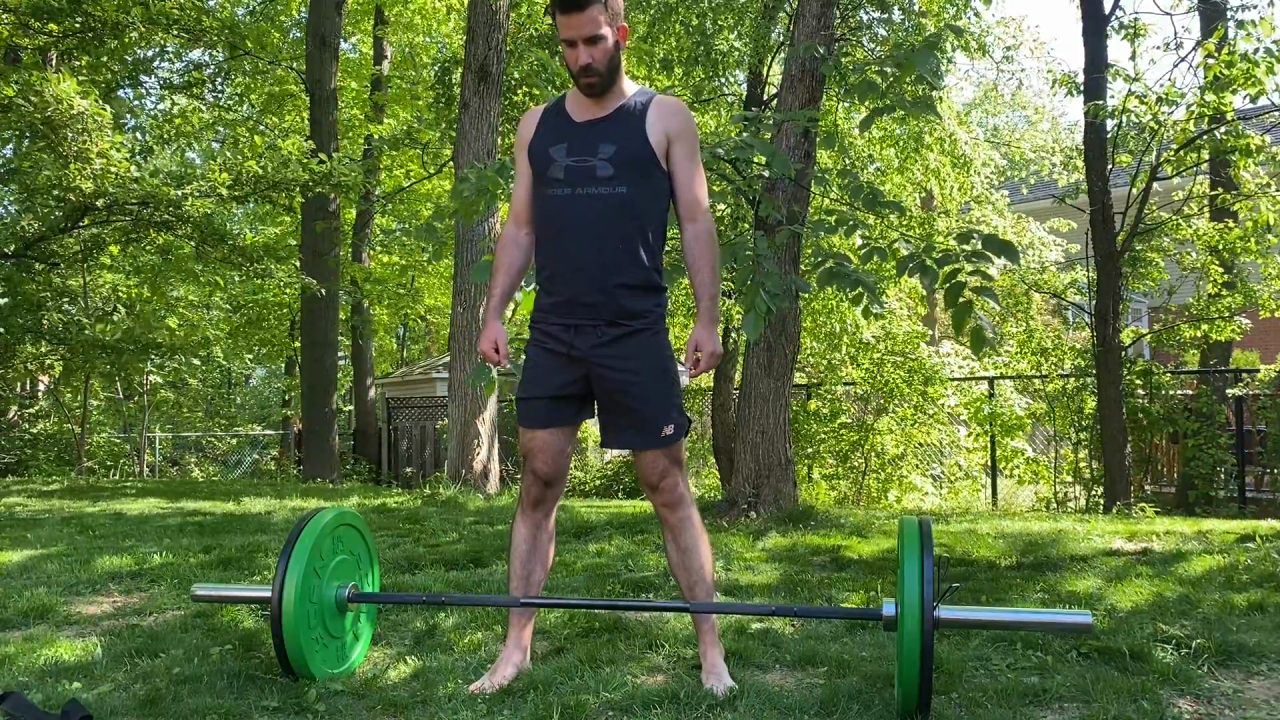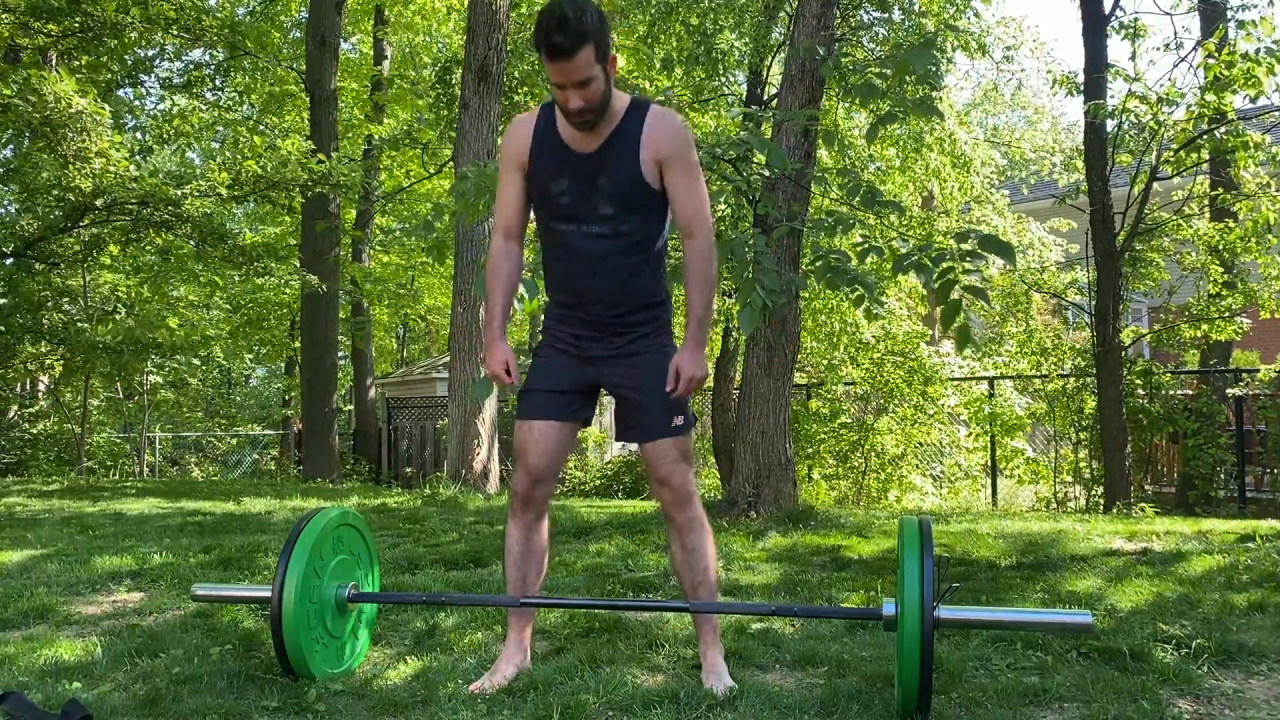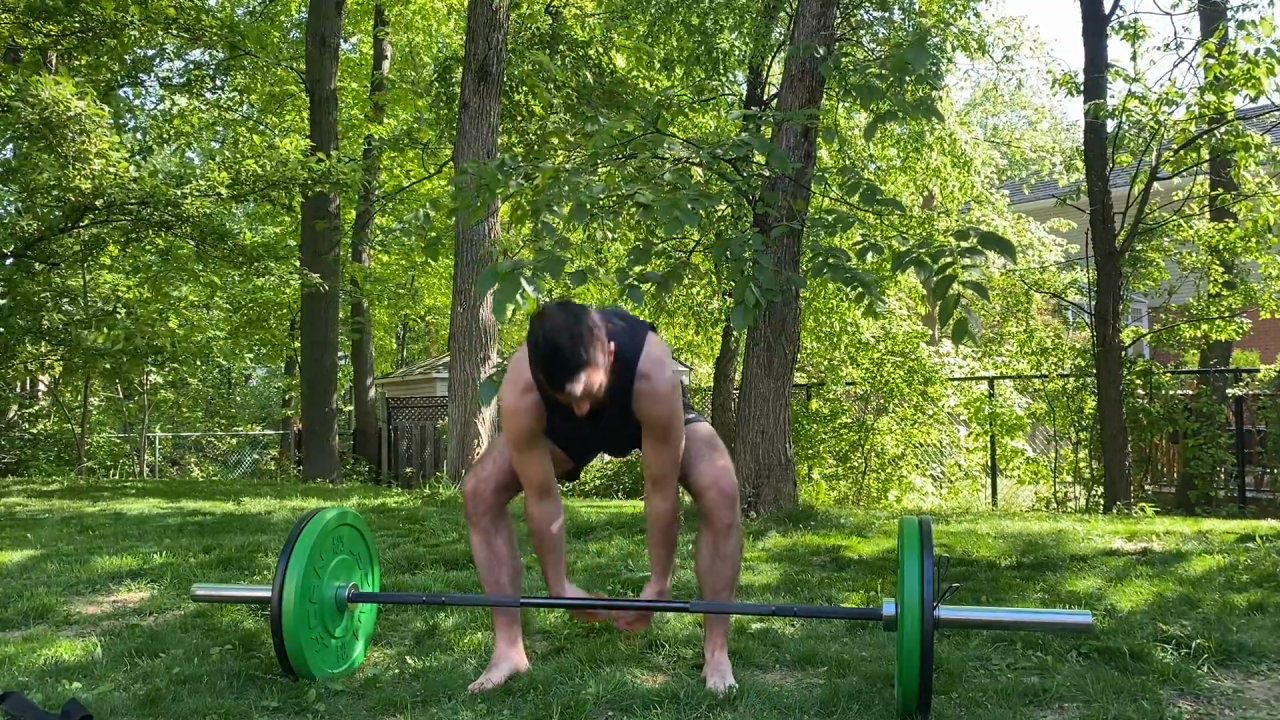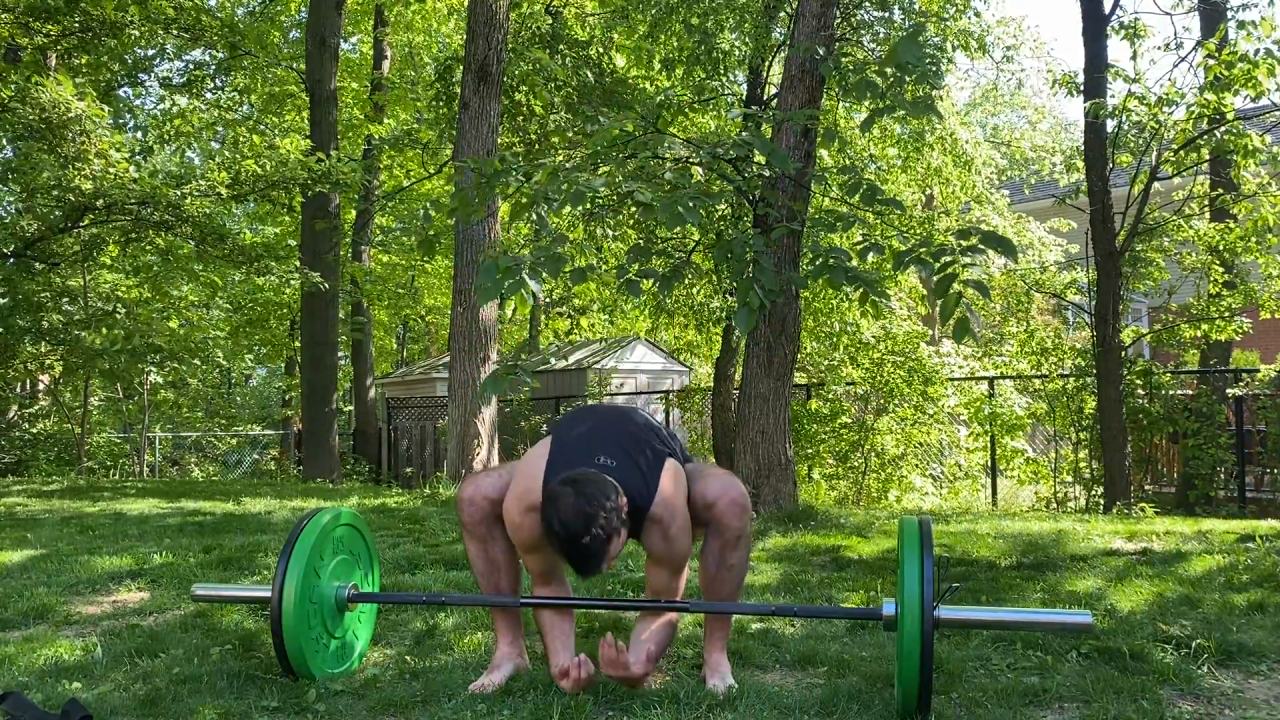
dt=0.4s
person 1, frame 1
left shoulder: (665, 117)
right shoulder: (537, 123)
left elbow: (697, 222)
right elbow: (519, 227)
left wrist: (707, 320)
right wrist: (493, 314)
left hip: (636, 335)
right hip: (551, 336)
left knee: (669, 491)
right knee: (537, 490)
left ankle: (710, 648)
right ankle: (516, 647)
person 1, frame 2
left shoulder: (661, 132)
right shoulder: (524, 136)
left elbow: (698, 243)
right elbow: (506, 239)
left wrist: (695, 345)
right wrist: (494, 334)
left hip: (646, 341)
right hip: (561, 343)
left knee: (675, 491)
right knee: (528, 485)
left ankle: (712, 650)
right ankle: (516, 646)
person 1, frame 3
left shoulder: (652, 374)
right shoulder: (520, 390)
left elbow: (662, 492)
right elbow: (541, 497)
left wrist: (657, 583)
right wrist: (558, 585)
left hip: (645, 406)
left knee: (719, 489)
right knee: (481, 491)
left ankle: (716, 651)
right ankle: (509, 646)
person 1, frame 4
left shoulder: (665, 506)
right shoulder: (525, 503)
left elbow: (662, 603)
right elbow: (547, 583)
left wrist: (639, 663)
right wrist: (561, 661)
left hip: (652, 477)
left knee: (730, 502)
right knee: (475, 498)
left ankle: (715, 653)
right ankle: (510, 648)
